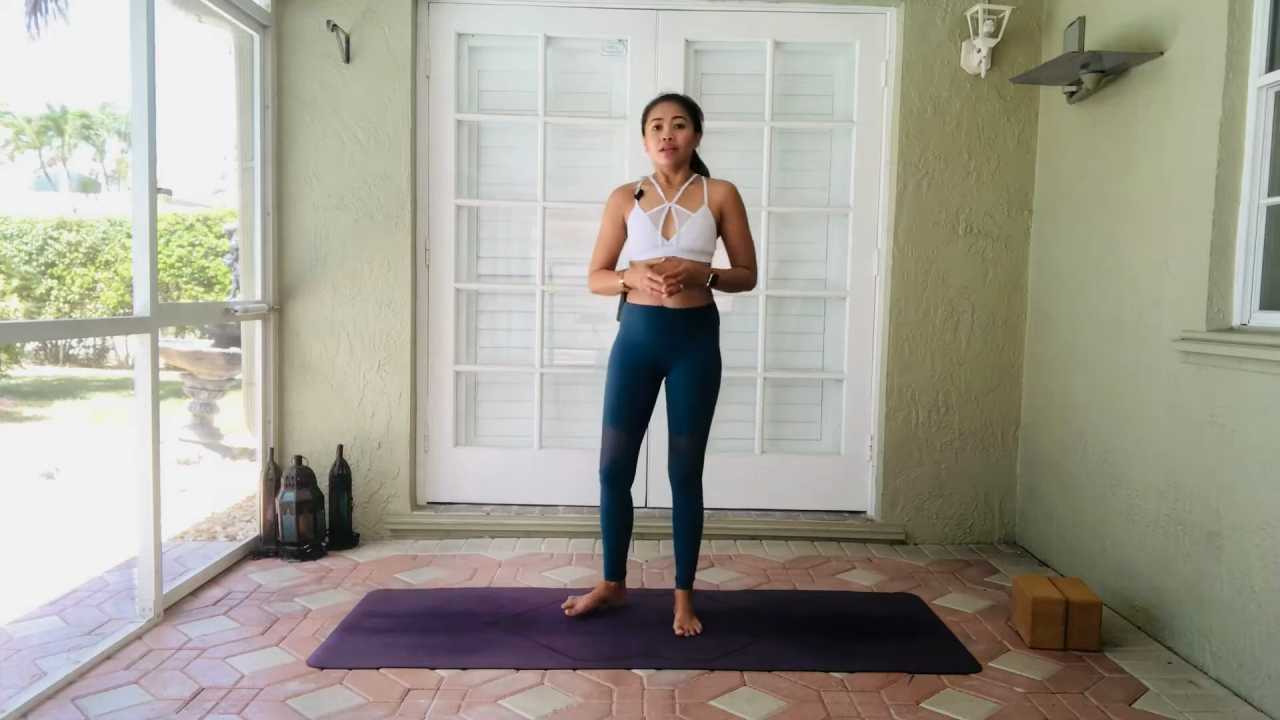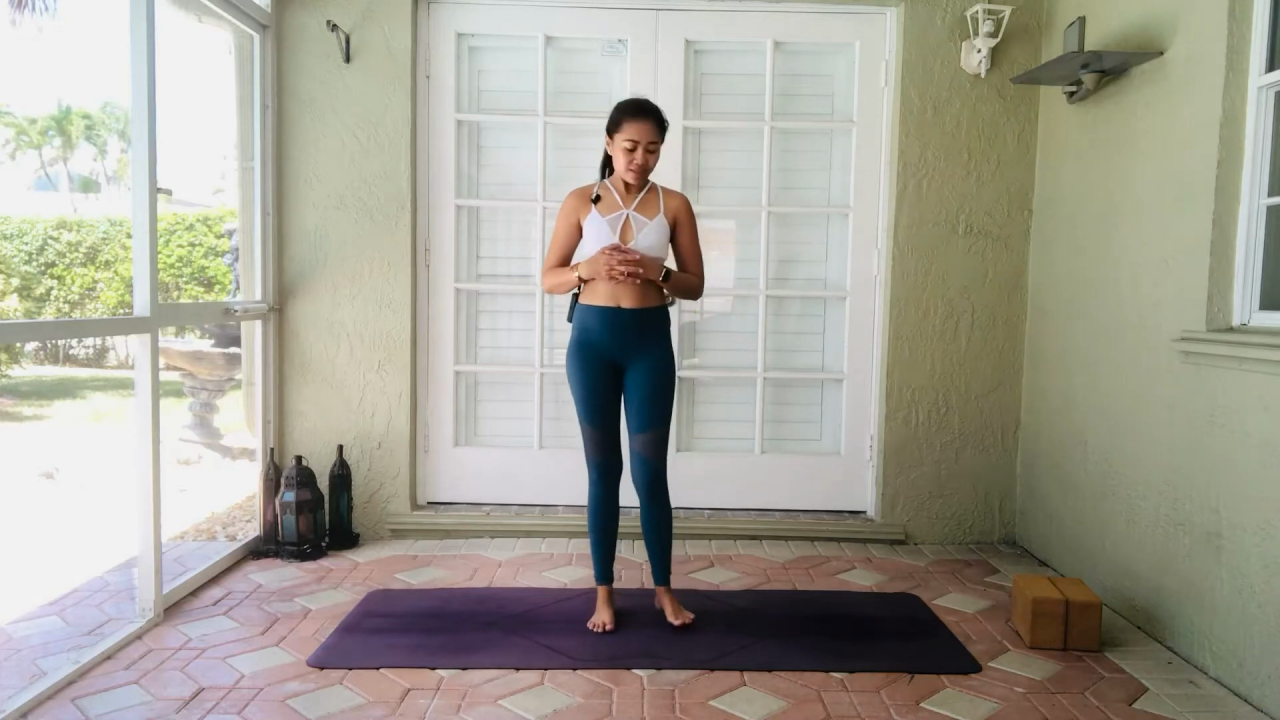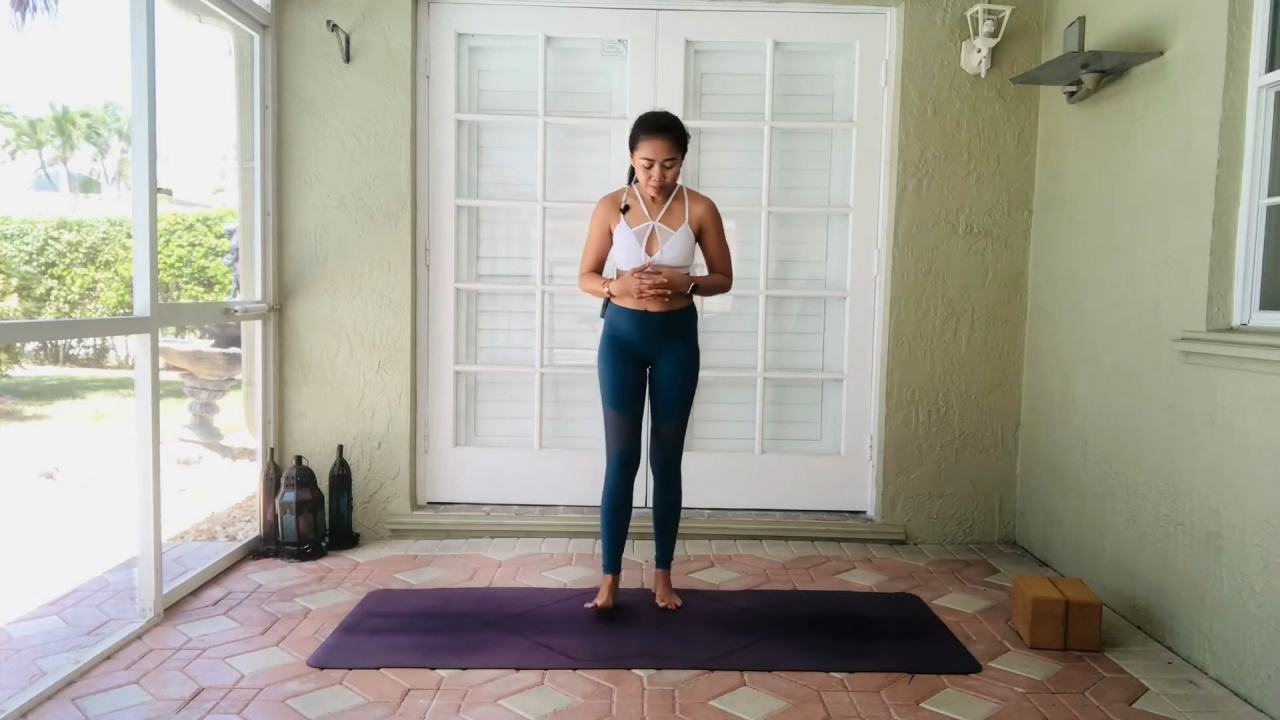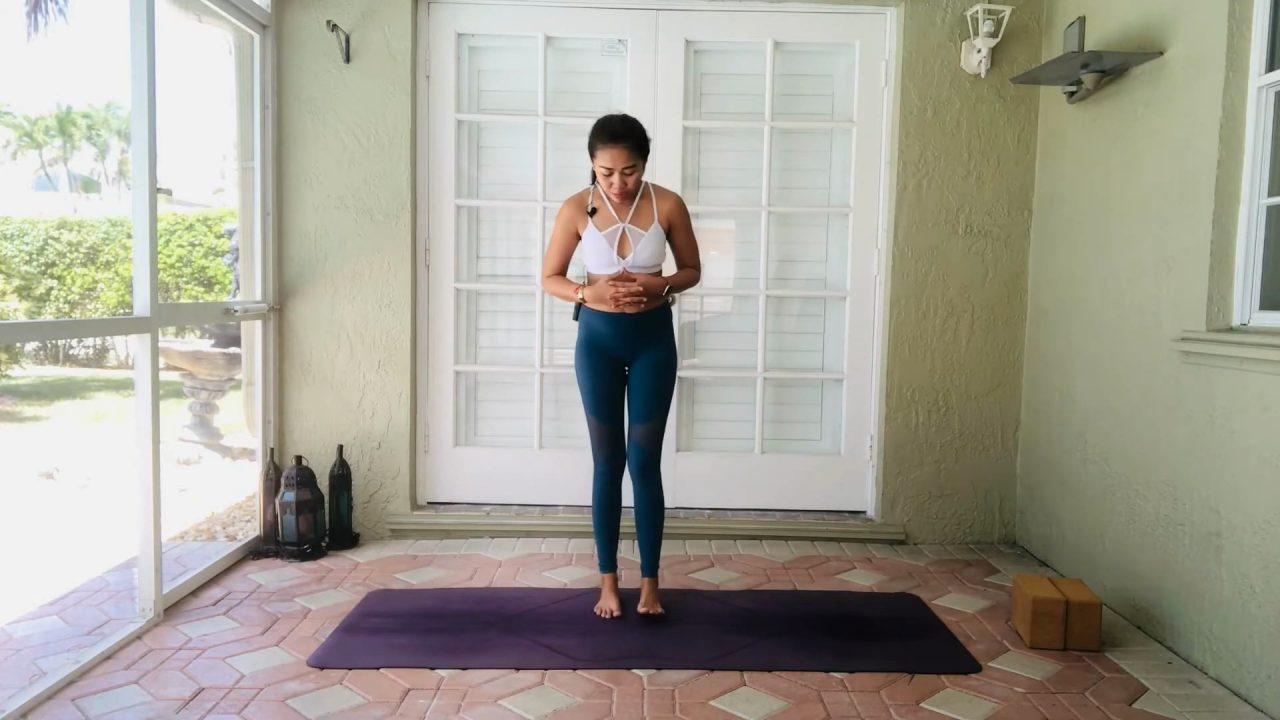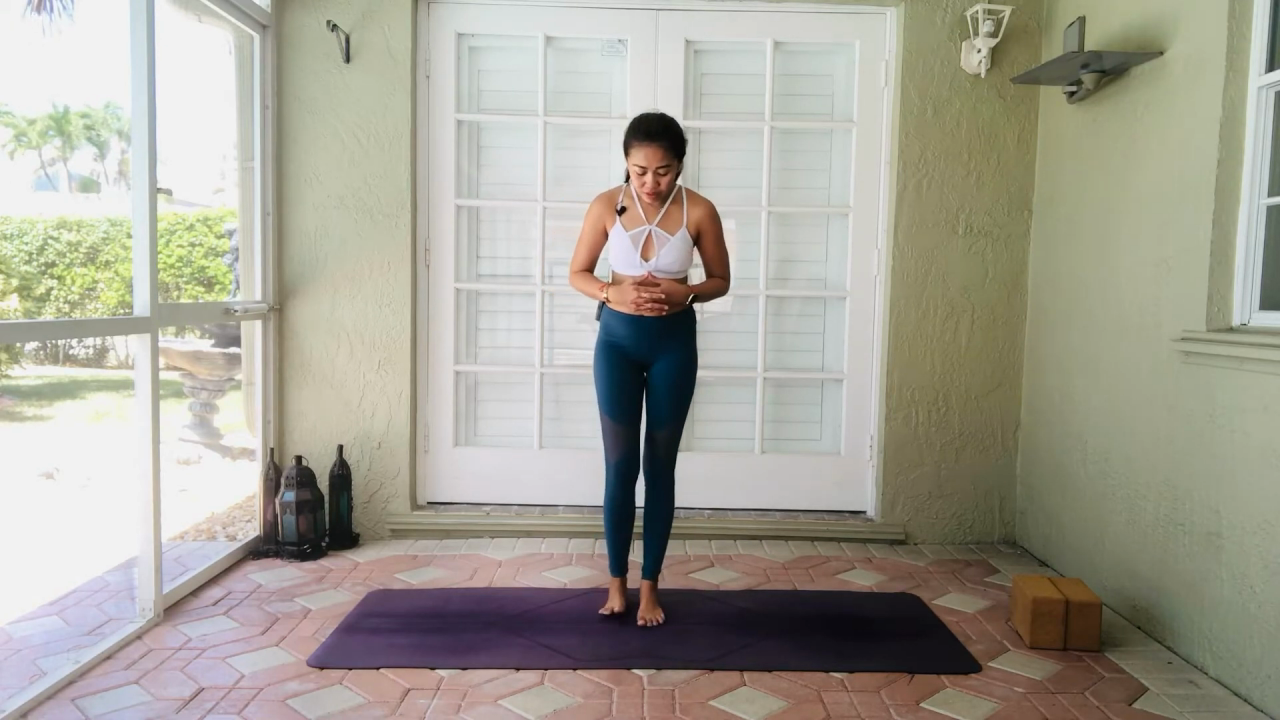
dt=1s
person 1, frame 1
left shoulder: (721, 194)
right shoulder: (625, 198)
left elbow: (748, 275)
right elbow: (595, 277)
left wrist: (701, 274)
right wrist: (632, 277)
left hip: (695, 337)
right hip: (637, 335)
left knee: (685, 472)
right knee: (614, 467)
left ankle: (683, 596)
right ankle: (612, 582)
person 1, frame 2
left shoulder: (674, 205)
right shoulder: (580, 201)
left elbow: (695, 285)
right elbow: (548, 278)
left wrist: (656, 272)
right wrist: (586, 268)
left hip: (650, 339)
right hip: (592, 337)
left knee: (649, 472)
right knee: (602, 469)
left ankle: (664, 587)
right ankle: (604, 594)
person 1, frame 3
left shoulder: (700, 209)
right shoulder: (610, 207)
left elbow: (724, 278)
right elbow: (585, 276)
left wrist: (684, 283)
right wrist: (618, 286)
left hip: (676, 338)
right hip: (621, 335)
left knee: (667, 459)
right knee: (621, 457)
left ankle: (662, 574)
right ankle: (609, 578)
person 1, frame 4
left shoulder: (668, 205)
right shoulder: (576, 208)
left elbow: (692, 269)
right elbow: (550, 278)
left wrist: (660, 286)
right wrist: (590, 292)
left hip: (653, 337)
right hip: (598, 337)
left knee: (645, 461)
right knee: (608, 461)
left ankle: (649, 581)
right ankle: (608, 580)
person 1, frame 5
left shoulder: (699, 211)
right shoulder: (606, 206)
left elbow: (721, 280)
right elbow: (577, 273)
left wrist: (684, 293)
right wrist: (613, 292)
left hip: (674, 342)
right hip: (618, 339)
left knee: (660, 466)
right knee: (620, 465)
left ankle: (649, 586)
right ankle: (617, 581)
